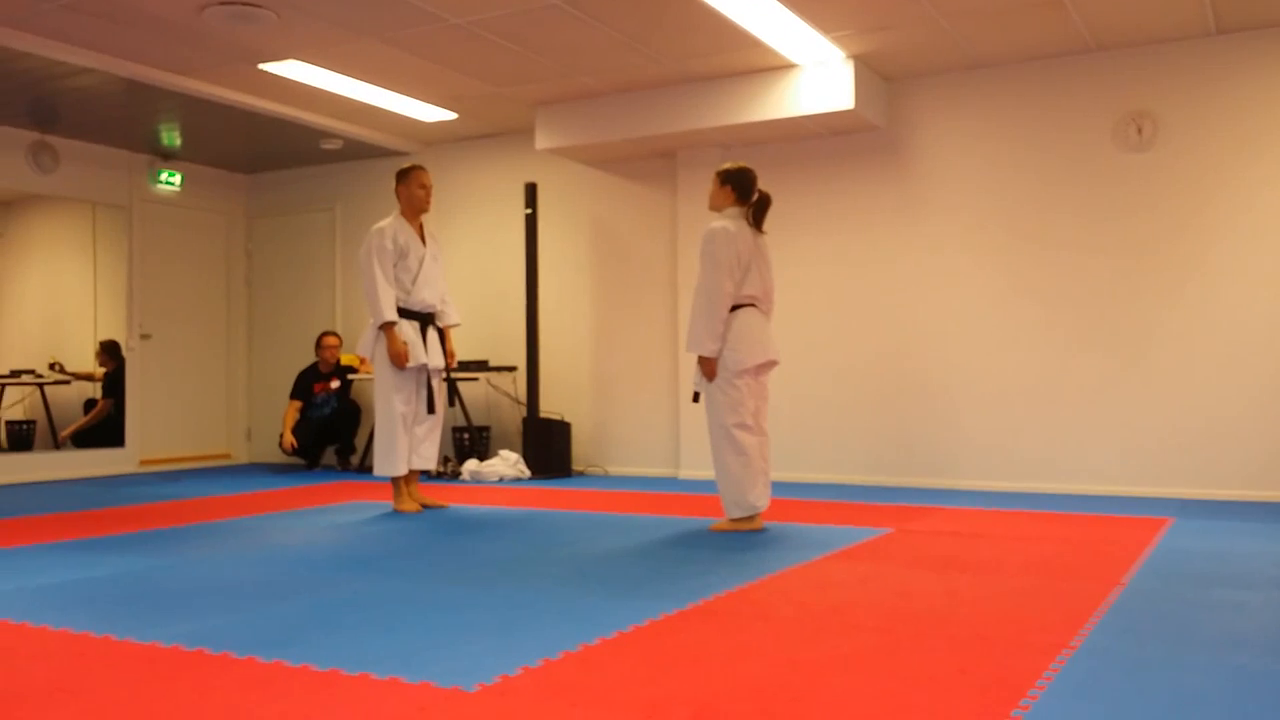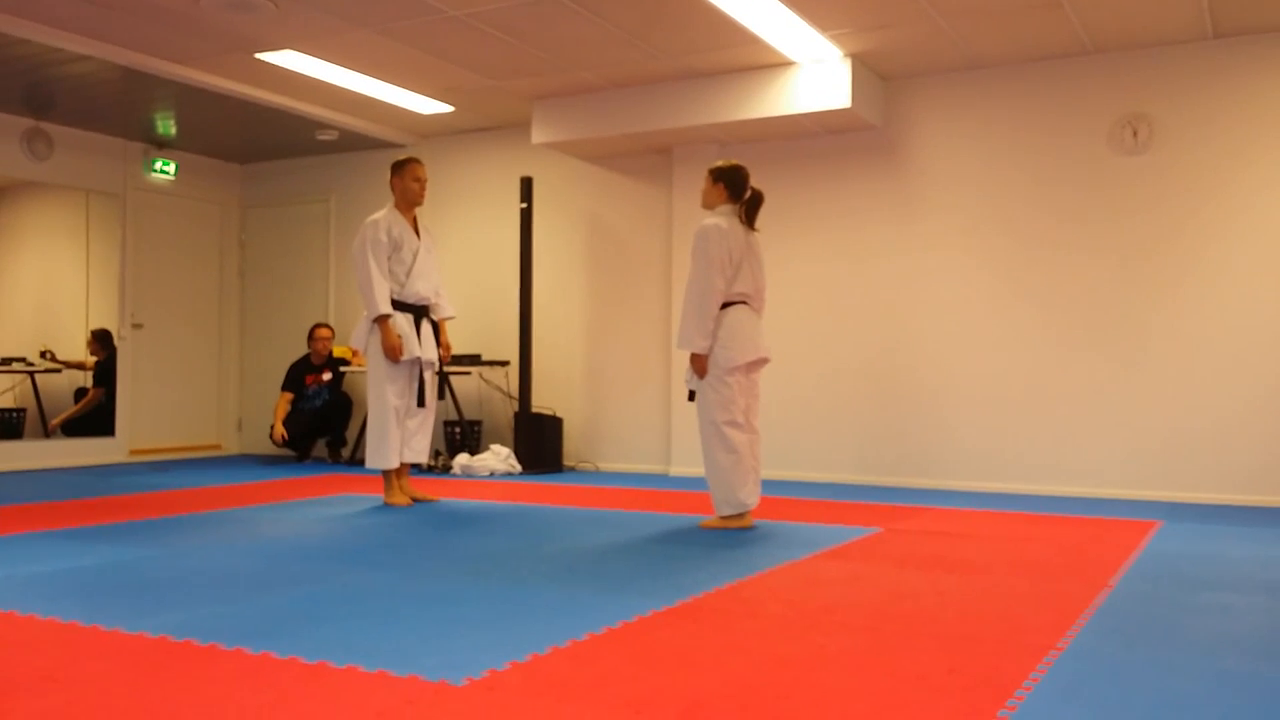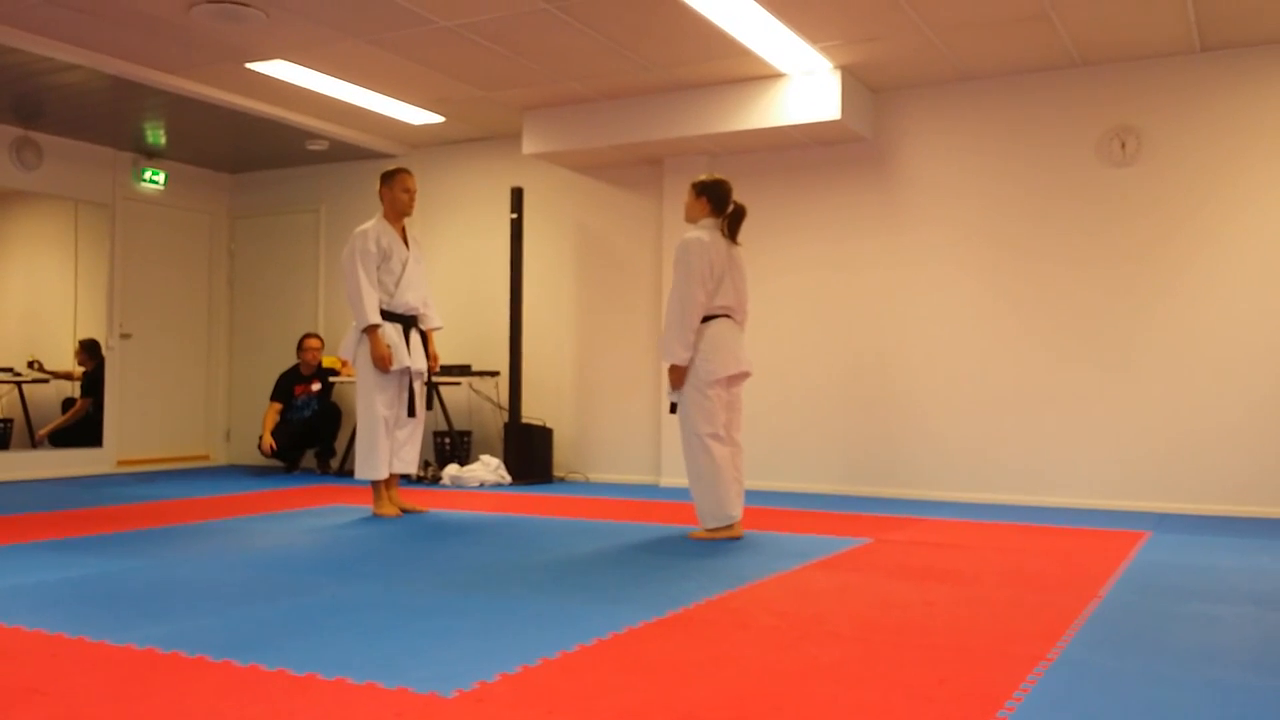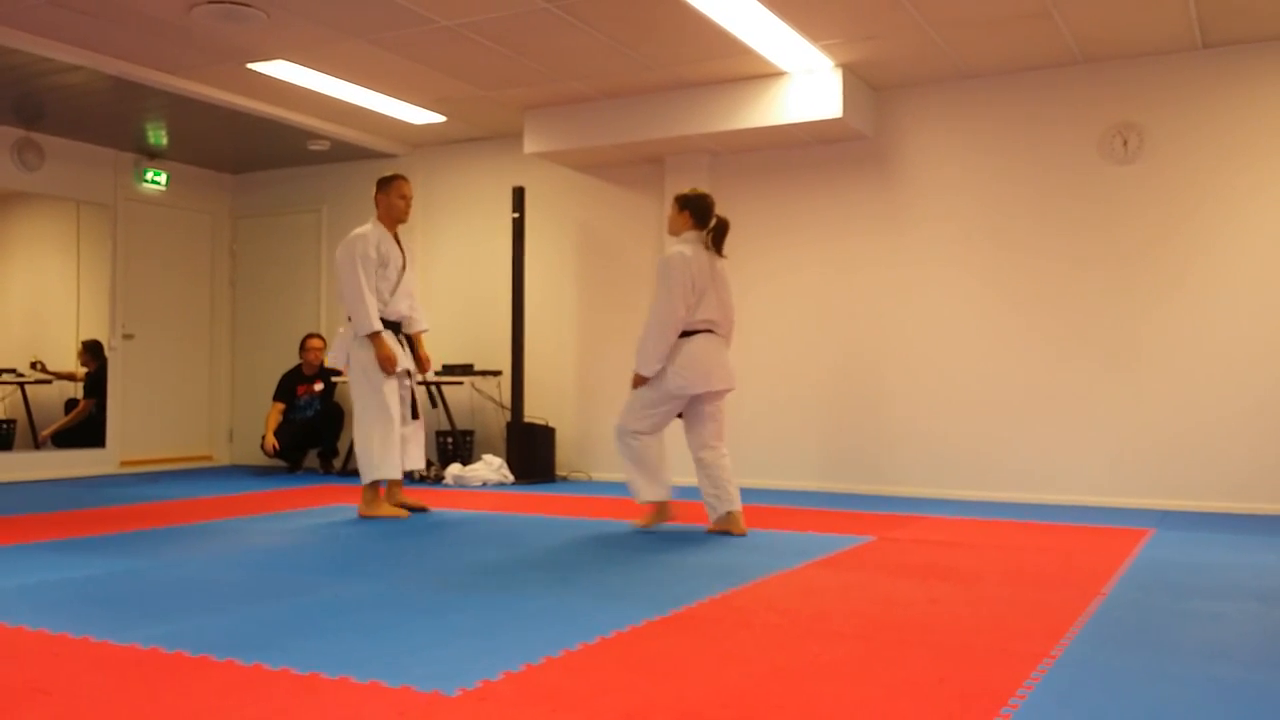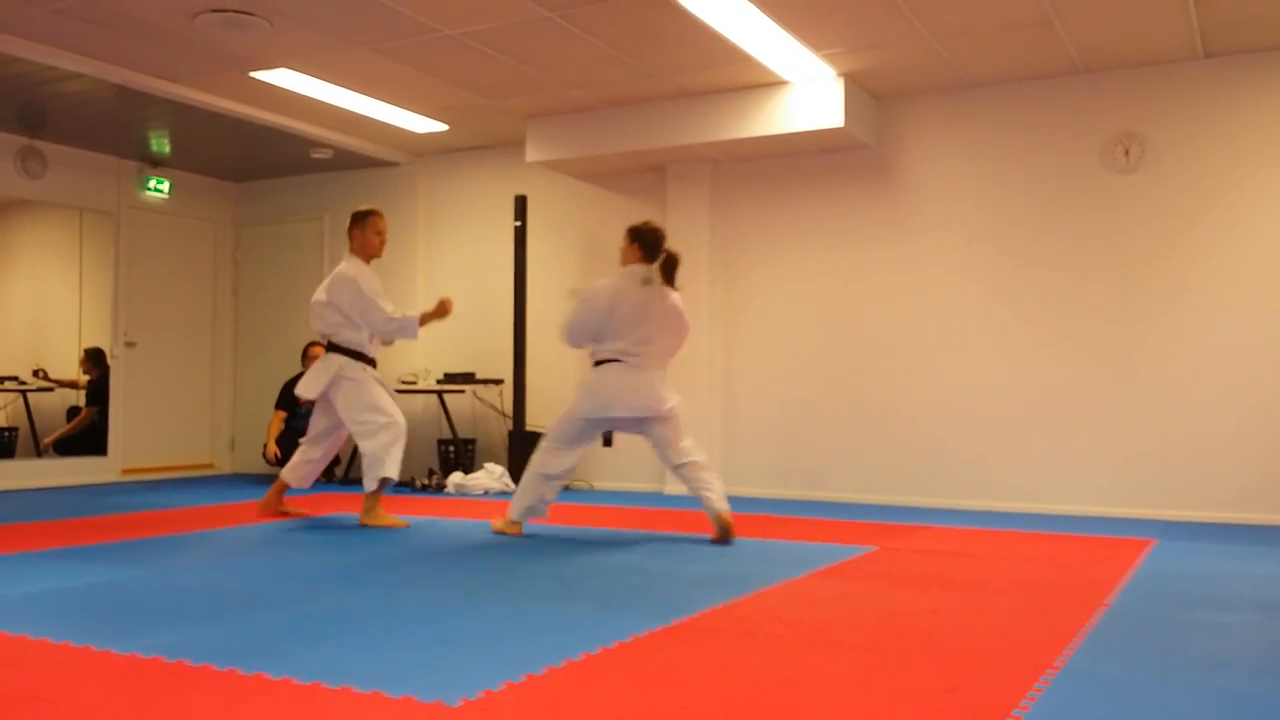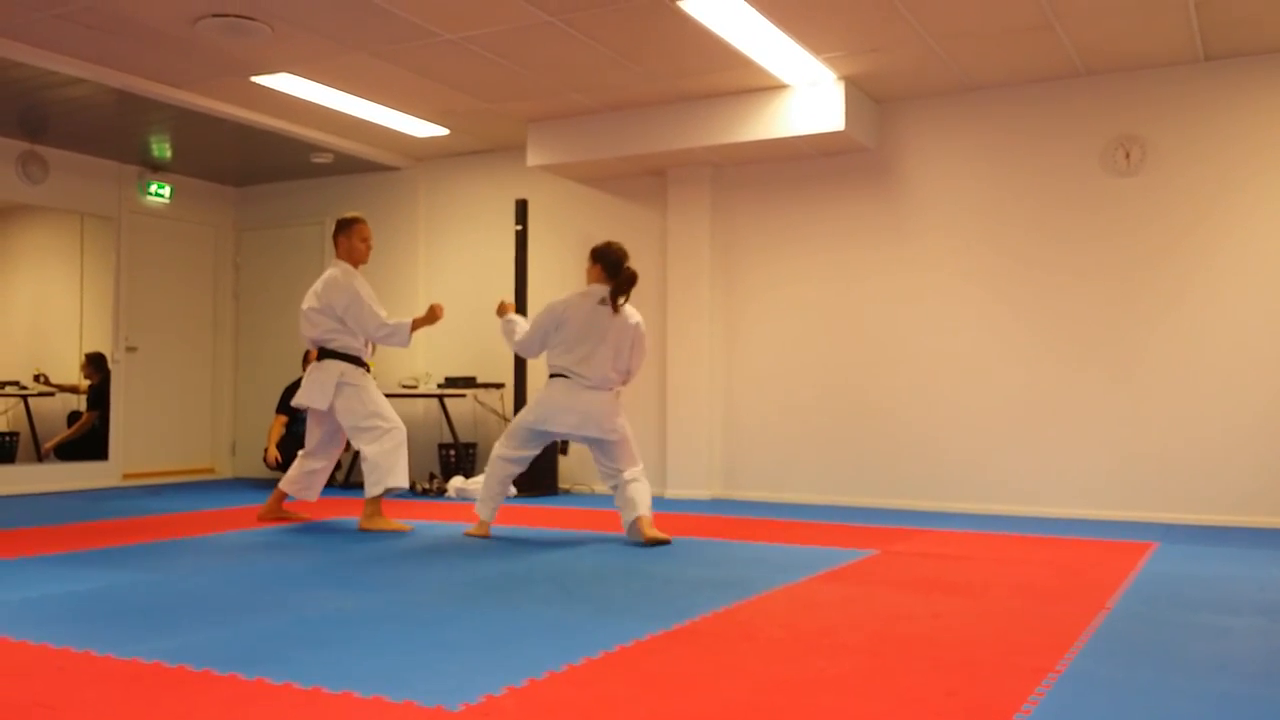
dt=0.3s
person 1, frame 1
left shoulder: (720, 232)
right shoulder: (754, 235)
left elbow: (714, 294)
left wrist: (707, 348)
left hip: (730, 338)
right hip: (754, 336)
left knee: (731, 426)
right knee: (750, 425)
left ankle: (744, 511)
right ankle: (753, 508)
person 1, frame 2
left shoulder: (712, 229)
right shoulder: (747, 232)
left elbow: (706, 291)
left wrist: (698, 345)
left hip: (722, 335)
right hip: (746, 333)
left knee: (722, 424)
right knee: (742, 424)
left ankle: (735, 509)
right ankle: (743, 506)
person 1, frame 3
left shoulder: (694, 242)
right shoulder: (729, 246)
left elbow: (687, 303)
left wrist: (676, 356)
left hip: (703, 345)
right hip: (728, 345)
left knee: (704, 436)
right knee: (725, 437)
left ankle: (723, 519)
right ankle: (729, 518)
person 1, frame 4
left shoulder: (677, 256)
right shoulder: (714, 259)
left elbow: (666, 317)
right elbow: (725, 315)
left wrist: (646, 366)
left hip: (682, 357)
right hip: (712, 358)
left knee: (632, 429)
right knee: (709, 442)
left ankle: (658, 501)
right ankle: (729, 515)
person 1, frame 5
left shoulder: (609, 289)
right shoulder: (669, 296)
left elbow: (575, 335)
right elbow: (677, 336)
left hip: (608, 385)
right hip: (651, 387)
left knee: (553, 451)
right knee: (683, 455)
left ankle: (516, 519)
right ankle: (718, 512)
person 1, frame 6
left shoulder: (565, 307)
right shoulder: (633, 319)
left elbow: (526, 346)
right elbow: (630, 371)
left wrist: (509, 318)
left hip: (558, 399)
right hip: (603, 406)
left knee: (506, 454)
right knee: (627, 472)
left ankle: (484, 521)
right ankle: (643, 524)
person 2, frame 1
left shoulder: (431, 241)
right shoulder: (384, 234)
right elbow: (379, 289)
left wrist: (447, 338)
right wrist: (393, 336)
left hip: (428, 333)
right hip: (399, 332)
left knee: (428, 411)
right knee: (397, 410)
left ankle: (413, 487)
right ankle: (399, 492)
person 2, frame 2
left shoulder: (424, 233)
right shoulder: (378, 227)
right elbow: (373, 282)
left wrist: (441, 330)
right wrist: (387, 329)
left hip: (421, 326)
right hip: (393, 324)
left knee: (419, 405)
right knee: (389, 403)
left ankle: (404, 480)
right ankle: (390, 485)
person 2, frame 3
left shoulder: (412, 243)
right shoulder: (367, 237)
right elbow: (362, 292)
left wrist: (429, 342)
right wrist: (376, 339)
left hip: (410, 336)
right hip: (382, 335)
left knee: (410, 415)
right knee: (379, 414)
left ankle: (393, 492)
right ankle: (379, 496)
person 2, frame 4
left shoulder: (399, 247)
right shoulder: (362, 240)
right elbow: (360, 298)
left wrist: (418, 345)
right wrist: (379, 344)
left hip: (395, 340)
right hip: (371, 341)
left knee: (408, 415)
right knee: (382, 415)
left ankle: (394, 491)
right ankle: (371, 498)
person 2, frame 5
left shoulder: (350, 275)
right shoulder: (352, 276)
left elbow: (369, 325)
right elbow: (385, 321)
left wrist: (389, 334)
right wrist: (433, 315)
left hip: (342, 368)
right hip: (345, 370)
left knee: (324, 438)
right knee: (387, 424)
left ankle: (273, 498)
right ankle: (371, 509)
person 2, frame 6
left shoulder: (329, 282)
right shoulder: (346, 281)
right elbow: (377, 328)
right wrist: (423, 320)
left hip: (329, 373)
right hip: (343, 374)
left knee: (320, 448)
right knee: (386, 431)
left ankle: (273, 506)
right ankle: (372, 514)
